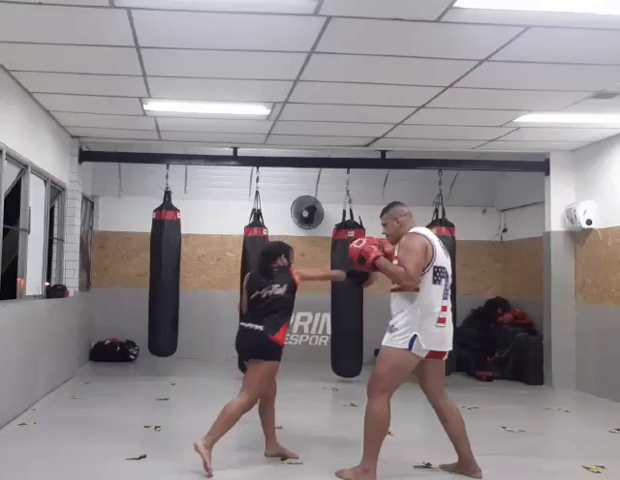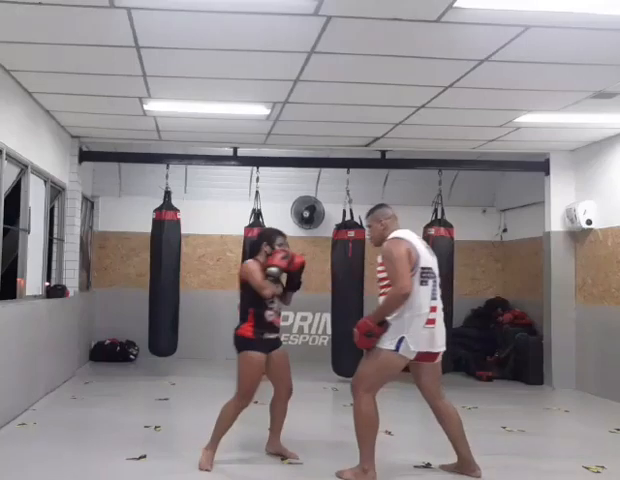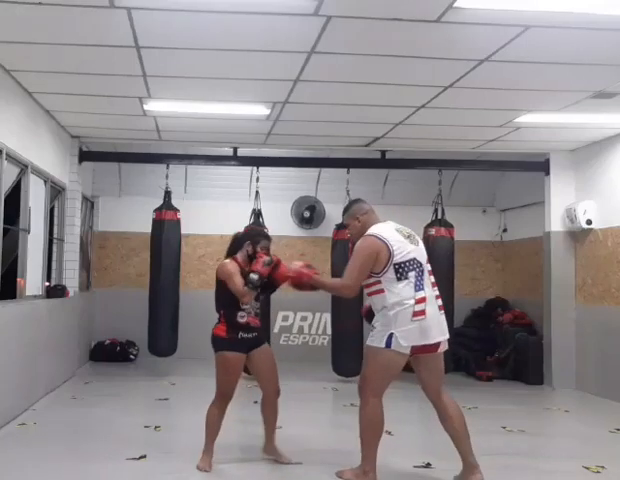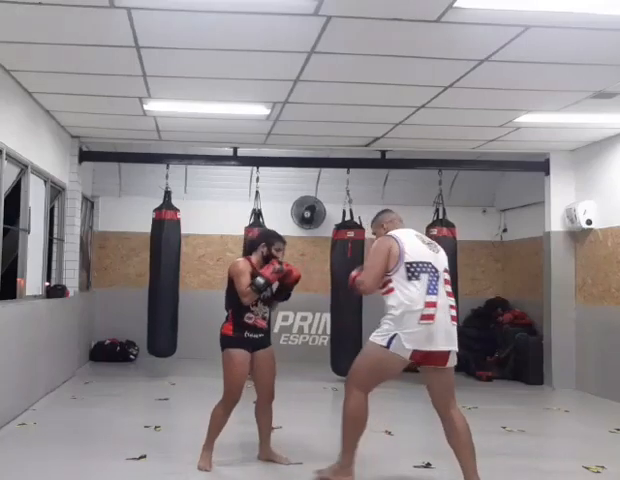
dt=0.4s
person 1, frame 1
left shoulder: (413, 239)
right shoulder: (432, 241)
left elbow: (409, 279)
left wrist: (376, 260)
right wrist: (383, 262)
left hip: (414, 328)
right hip: (435, 330)
left knee: (378, 391)
right knee: (438, 397)
person 1, frame 2
left shoulder: (394, 244)
right shoulder: (417, 242)
left elbow: (403, 290)
left wrist: (373, 320)
right wrist: (381, 317)
left hip: (405, 330)
right hip: (429, 330)
left knee: (362, 389)
right knee: (436, 398)
person 1, frame 3
left shoulder: (370, 241)
right shoulder: (407, 234)
left elbow: (348, 288)
left wrist: (310, 277)
left hip: (398, 325)
right hip: (431, 322)
left knee: (369, 393)
right knee: (438, 395)
person 1, frame 4
left shoulder: (387, 242)
right shoulder: (435, 247)
left elbow: (366, 286)
left wrist: (356, 278)
left hip: (405, 328)
right hip: (443, 330)
left knee: (356, 387)
right knee: (448, 407)
person 2, frame 1
left shoulder: (251, 277)
right shoulder: (292, 275)
left elbow: (245, 309)
right elbow: (330, 275)
left hip: (247, 337)
right hip: (267, 342)
left knee: (268, 392)
right knee: (248, 397)
left ankle: (272, 445)
right ankle: (207, 442)
person 2, frame 2
left shoulder: (270, 269)
right shoulder: (250, 266)
left elbow: (284, 300)
right elbow: (267, 291)
left wrist: (294, 277)
right wrist: (277, 268)
left hip: (271, 338)
right hip: (251, 338)
left knee: (285, 390)
right knee: (243, 398)
left ankle: (274, 443)
right ankle: (210, 448)
person 2, frame 3
left shoulder: (251, 268)
right shoulder: (228, 266)
right elbow: (244, 297)
left wrist: (270, 281)
right wrist: (258, 273)
left hip: (254, 336)
right hip: (230, 338)
left knee: (272, 391)
right knee: (223, 397)
left ankle: (270, 445)
right ankle: (207, 453)
person 2, frame 4
left shoulder: (267, 270)
right shoulder: (241, 265)
right elbow: (246, 298)
left wrist: (284, 288)
right wrist: (266, 278)
left hip: (261, 338)
right hip: (236, 337)
left knee: (267, 396)
right knee: (231, 397)
left ankle: (265, 449)
right ankle: (207, 450)
